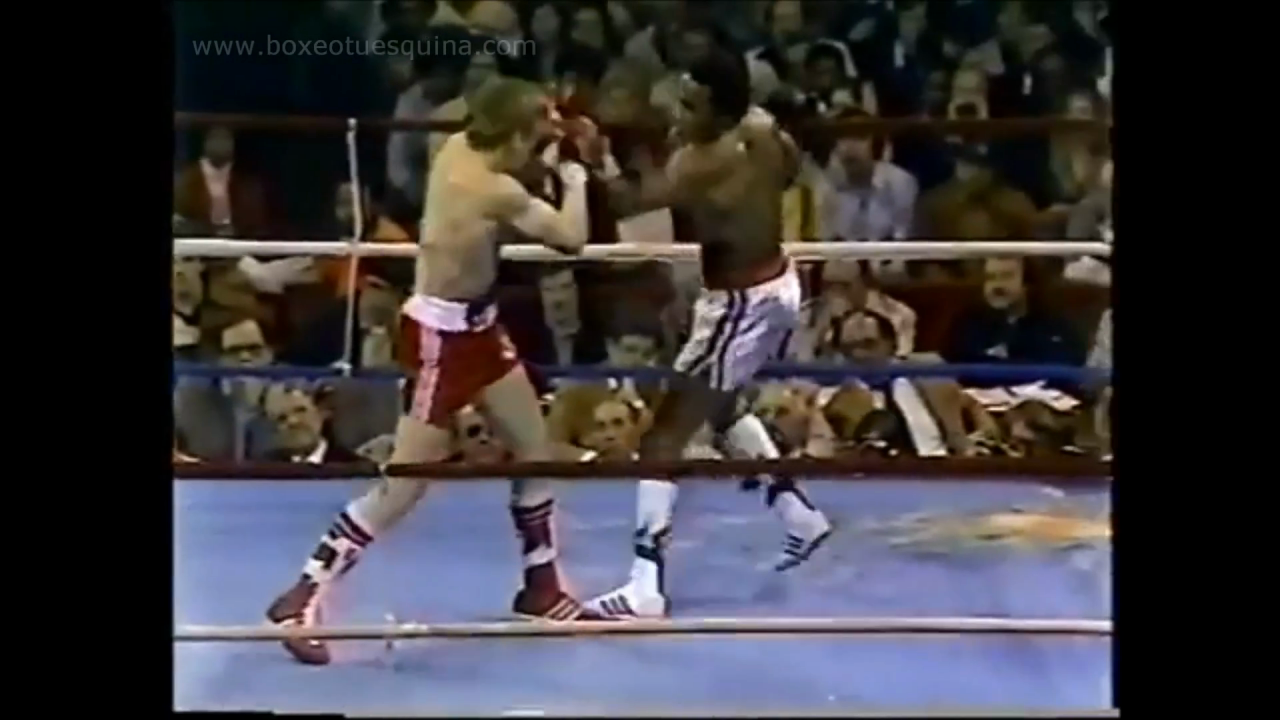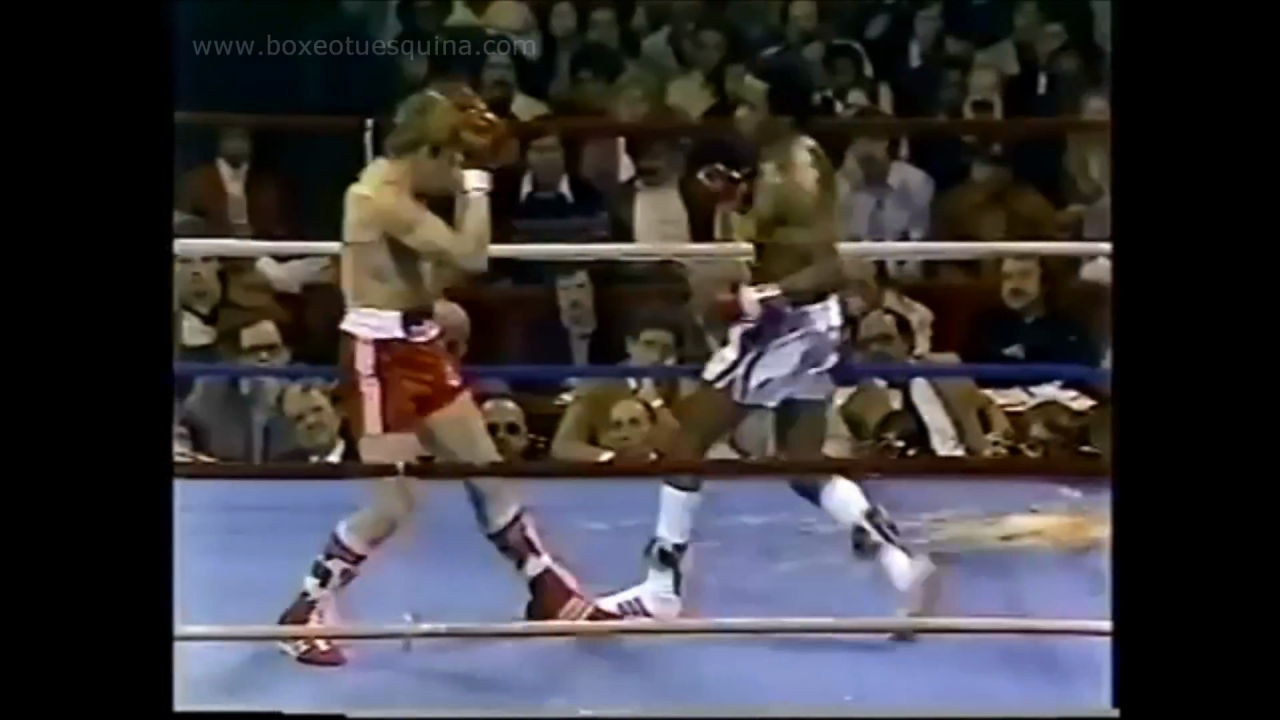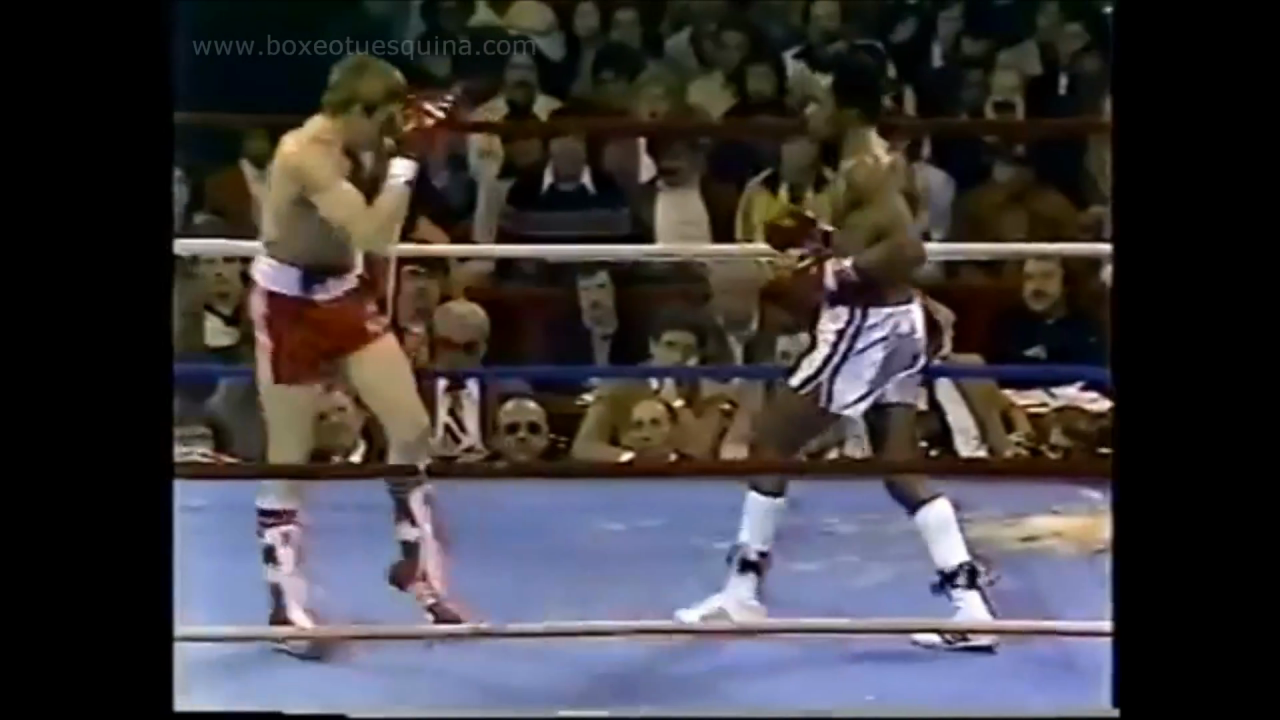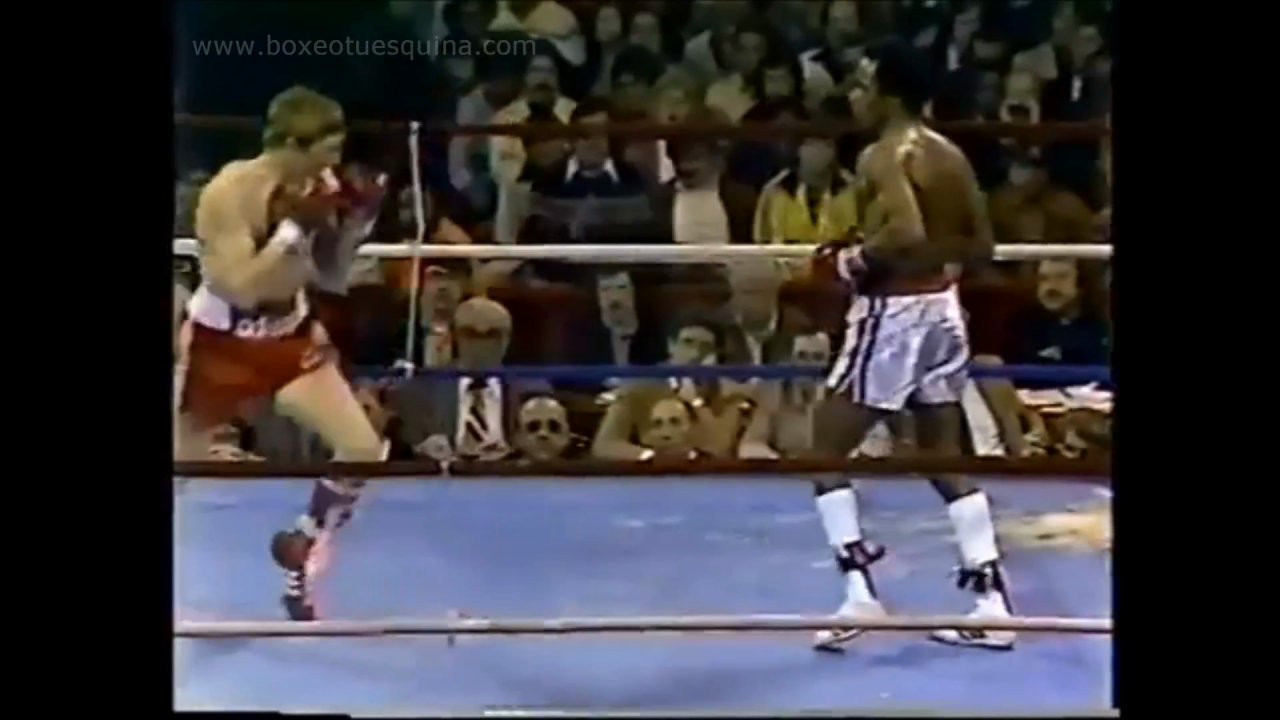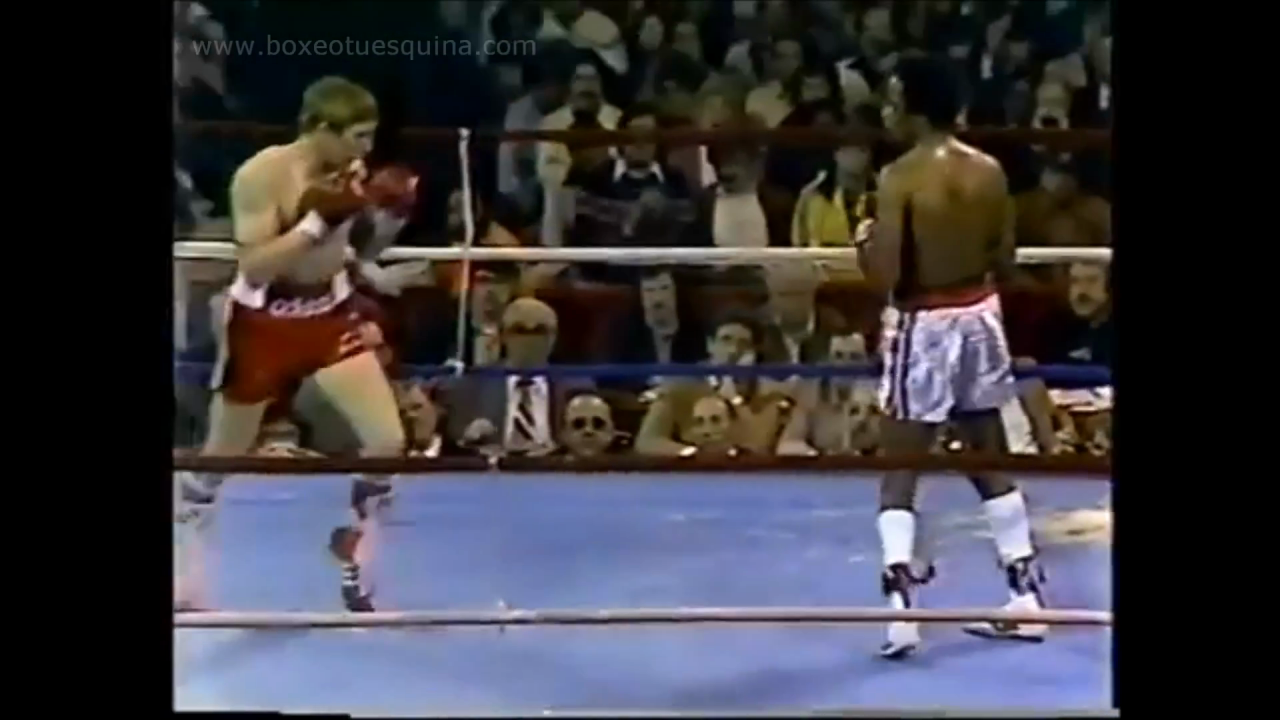
dt=0.2s
person 1, frame 1
left shoulder: (700, 161)
right shoulder: (762, 127)
left elbow: (627, 200)
right elbow: (790, 166)
left hip: (739, 305)
right hip: (777, 290)
left knee: (662, 438)
right knee: (722, 411)
right ankle: (798, 509)
person 1, frame 2
left shoulder: (788, 177)
right shoulder: (791, 161)
left elbow: (825, 274)
left wrist: (751, 299)
right wrist: (739, 197)
left hip: (779, 326)
right hip: (810, 323)
left knee: (682, 444)
right knee: (807, 469)
left ankle: (661, 591)
right ankle: (899, 559)
person 1, frame 3
left shoulder: (863, 168)
right shoulder: (875, 160)
left elbow: (908, 251)
left wrist: (835, 272)
right wrist: (822, 236)
left hip: (862, 322)
right hip: (899, 318)
left knee: (768, 448)
right knee: (906, 470)
left ankle: (742, 593)
right ankle: (970, 604)
person 1, frame 4
left shoulder: (882, 157)
right shoulder: (950, 155)
left elbow: (907, 235)
right elbow: (980, 245)
left wrist: (850, 260)
left hip: (891, 313)
right hip: (941, 307)
left knee: (829, 449)
right knee: (948, 461)
left ankle: (860, 588)
right ankle: (992, 604)
person 1, frame 5
left shoulder: (900, 178)
right shoulder: (989, 170)
left elbow: (879, 270)
right elbow: (1003, 257)
left wrist: (870, 240)
left hip: (922, 324)
right hip: (979, 316)
left knee: (899, 470)
right knee: (989, 462)
left ankle: (905, 605)
right ankle: (1026, 599)
person 2, frame 1
left shoulder: (460, 149)
right shoulder: (493, 188)
right elbow: (571, 238)
left wrist: (547, 144)
right wrist: (575, 172)
left hip: (476, 325)
right hip: (442, 337)
left knee: (536, 450)
right knee: (400, 490)
left ankle: (542, 590)
right ankle: (300, 601)
person 2, frame 2
left shoulder: (401, 180)
right shoulder: (380, 199)
right elbow: (469, 256)
left wrist: (472, 158)
right wrist: (477, 174)
left hip: (421, 343)
right hip: (379, 353)
left knee: (486, 469)
right knee: (391, 507)
left ankle: (554, 594)
right ankle: (307, 610)
person 2, frame 3
left shoulder: (351, 140)
right shoulder: (303, 156)
right elbow: (372, 234)
left wrist: (411, 145)
right wrist: (404, 160)
left hip: (348, 295)
right hip: (291, 304)
left knee: (413, 430)
right knee: (291, 459)
left ankle: (419, 568)
right ankle: (286, 600)
person 2, frame 4
left shoulder: (317, 187)
right shoulder: (228, 193)
left elbow: (330, 269)
right elbow: (243, 289)
left wrist: (351, 218)
right wrist: (294, 226)
left hip: (290, 334)
right hip: (221, 339)
left knee: (365, 452)
right knee: (179, 469)
left ankle: (303, 542)
person 2, frame 5
left shoulder: (347, 174)
right shoulder: (261, 175)
left elbow: (368, 249)
right elbow: (259, 268)
left wrist: (392, 212)
right wrist: (318, 218)
left hip: (330, 316)
right hip: (262, 322)
left knee: (388, 440)
right knee: (222, 456)
left ankle: (354, 537)
right ankle: (186, 557)
